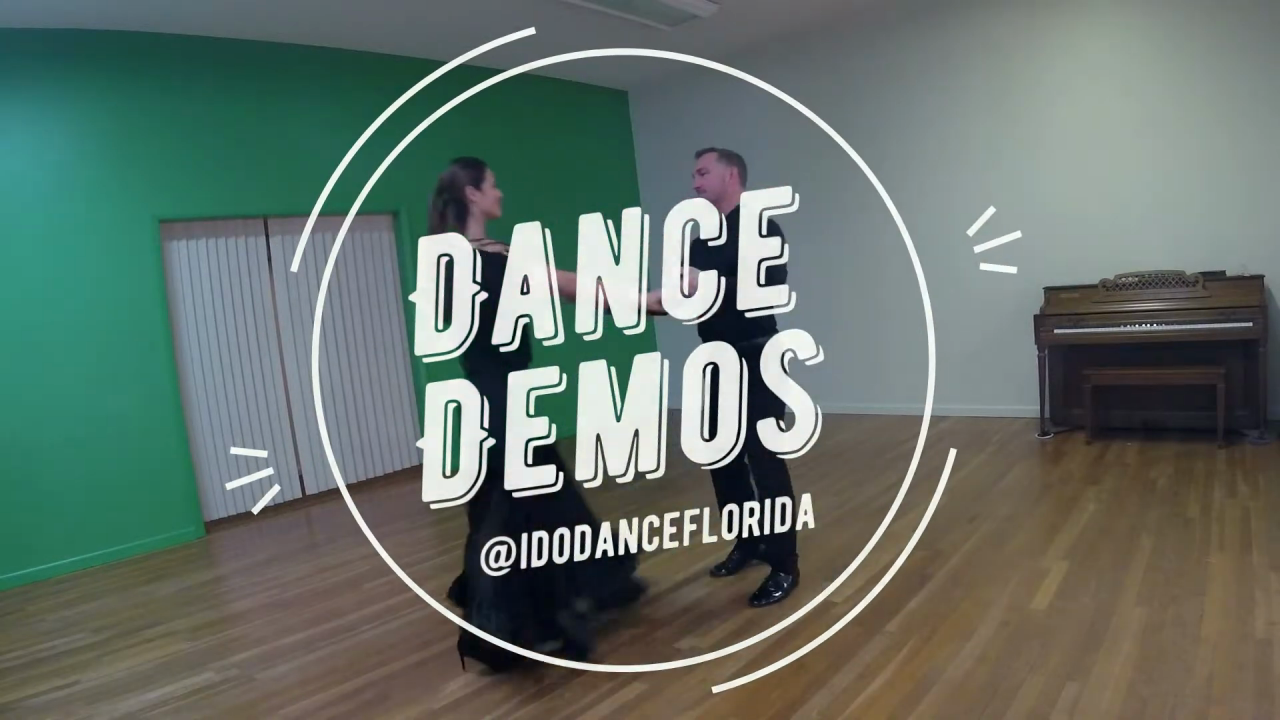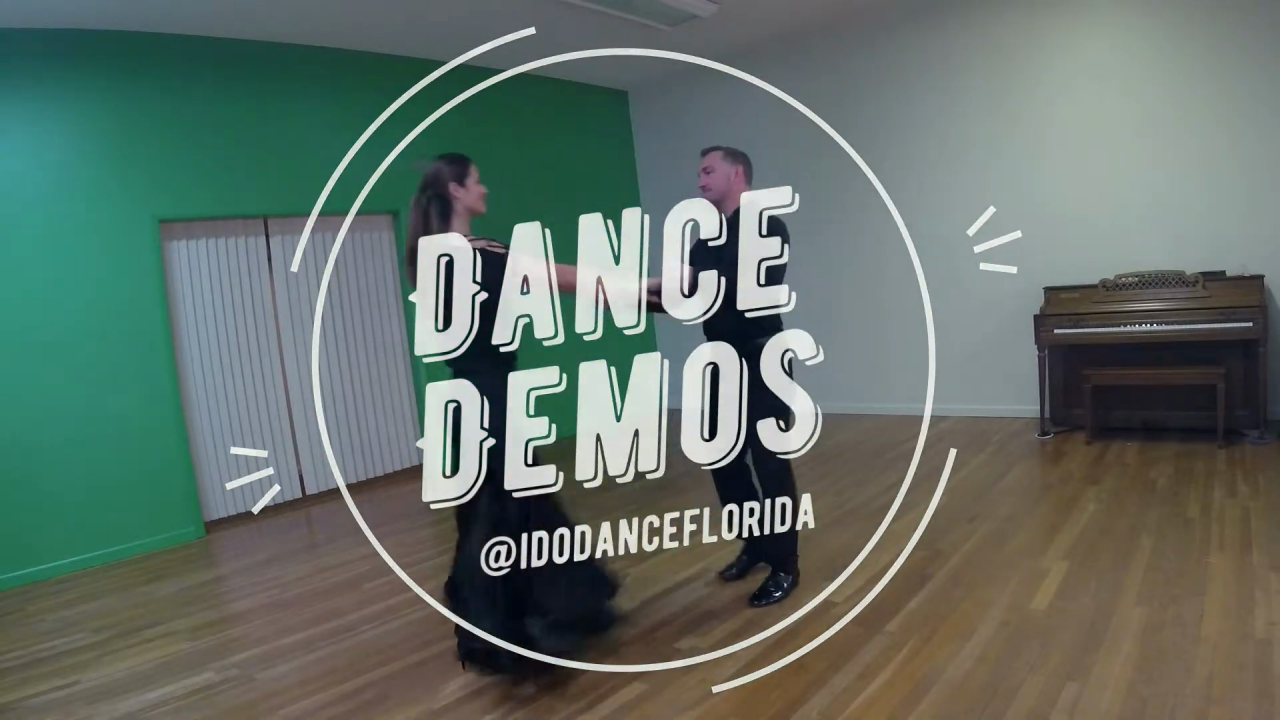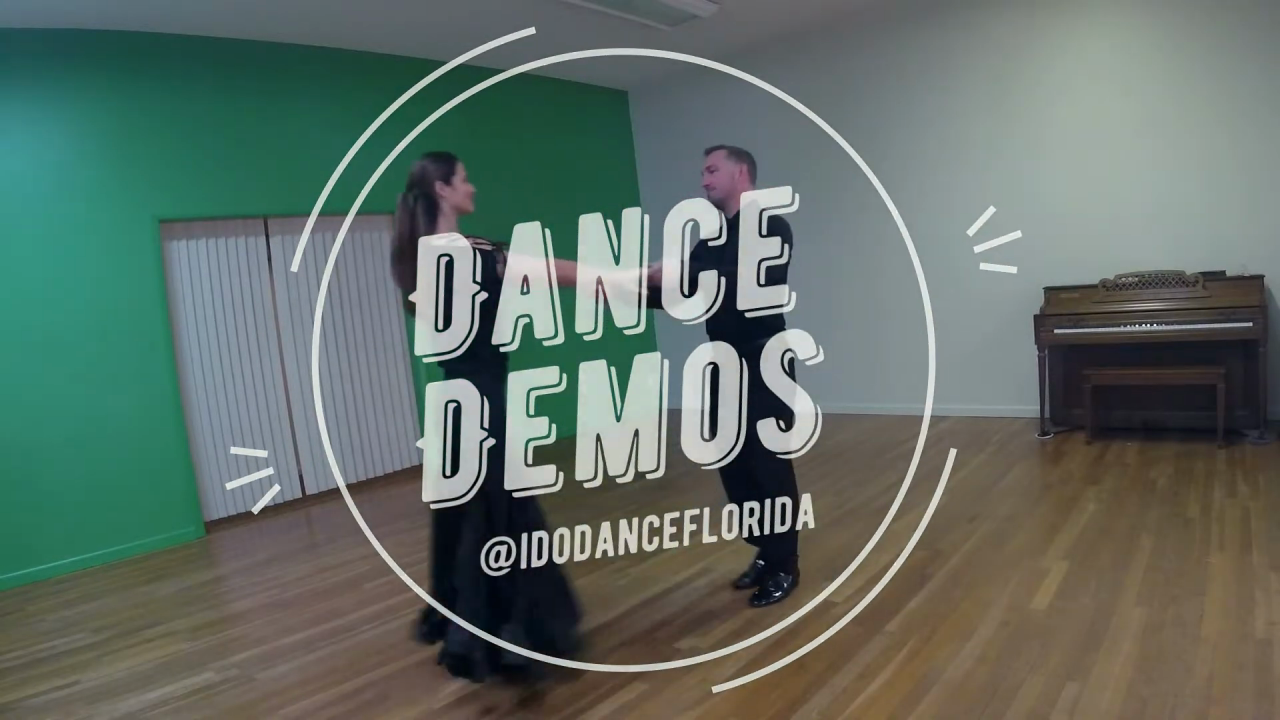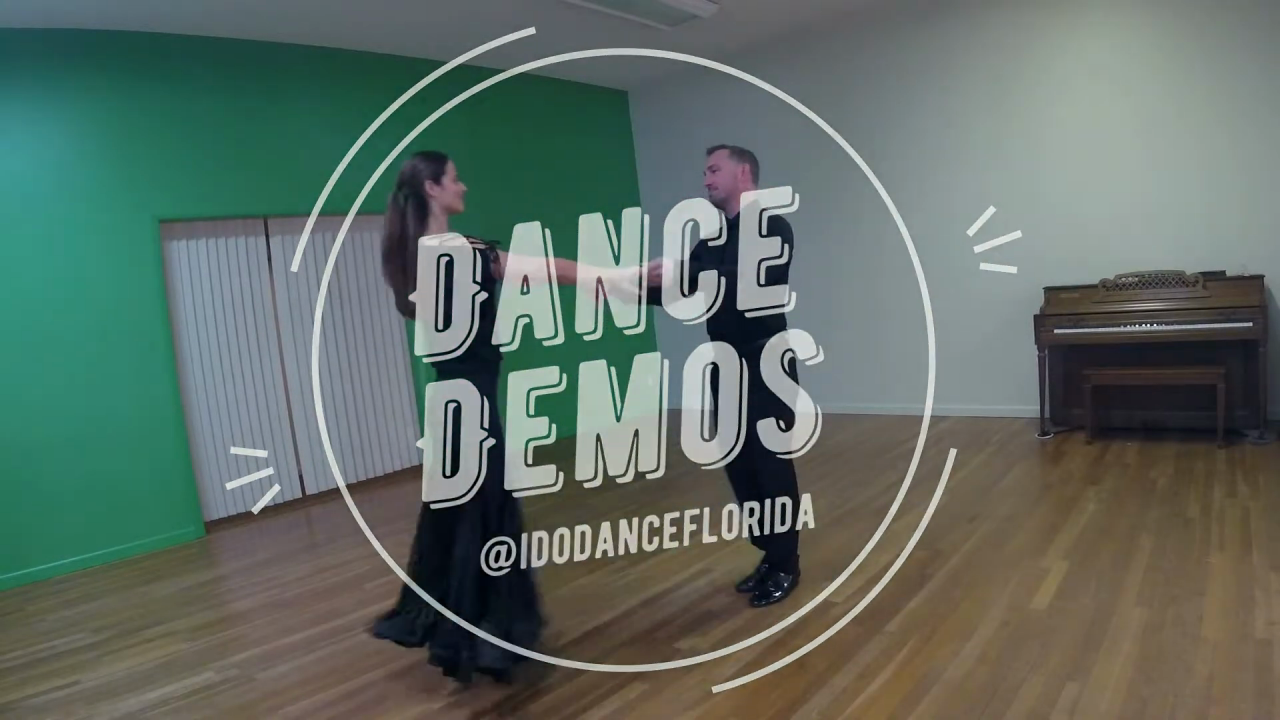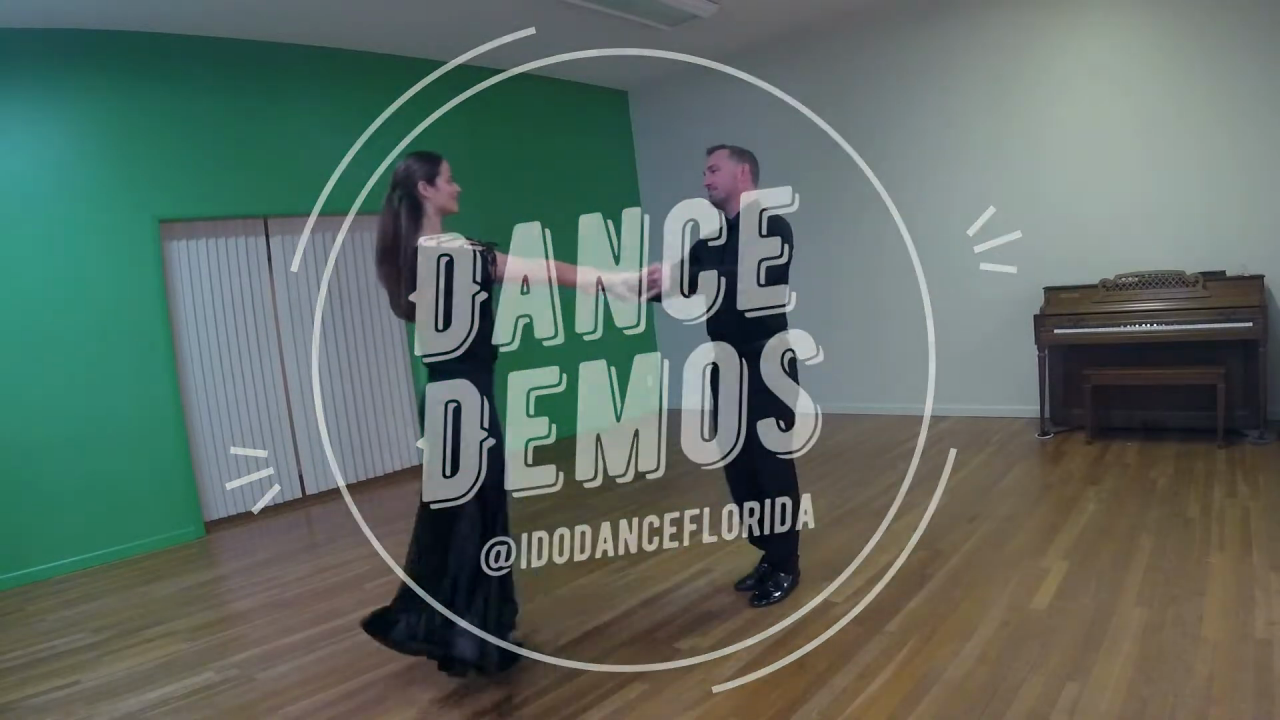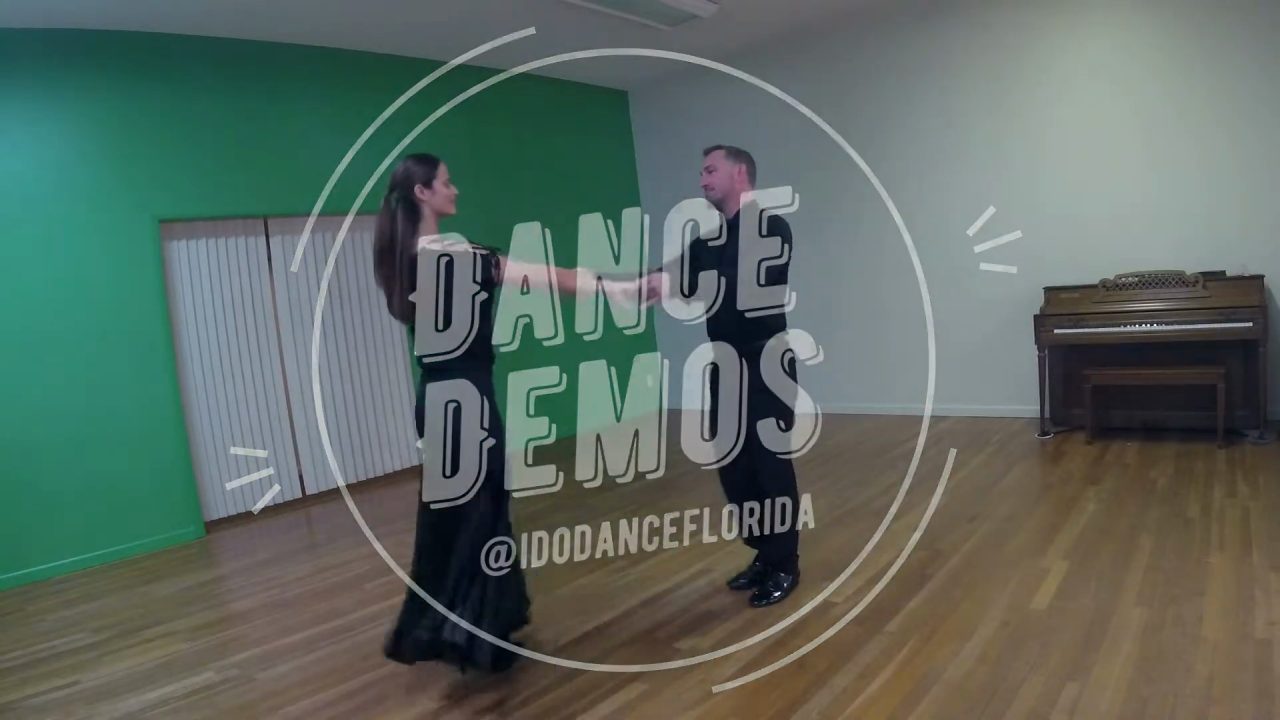
dt=0.1s
person 1, frame 1
right shoulder: (490, 258)
right elbow: (571, 288)
right wrist: (650, 299)
left hip: (484, 396)
right hip: (495, 402)
left knee: (537, 504)
right knee: (507, 517)
right ankle: (489, 634)
person 1, frame 2
right shoulder: (478, 254)
left elbow: (510, 293)
right elbow: (563, 278)
left hip: (474, 395)
right hip: (487, 400)
left knee: (511, 509)
right knee: (499, 517)
right ankle: (490, 639)
person 1, frame 3
left shoulder: (425, 254)
right shoulder: (466, 251)
right elbow: (551, 272)
right hip: (479, 399)
left knee: (468, 516)
right knee: (489, 519)
left ankle: (468, 631)
right ankle: (486, 641)
person 1, frame 4
left shoulder: (415, 254)
right elbow: (546, 271)
right wrist: (619, 277)
left knee: (457, 516)
right knee: (481, 520)
left ankle: (452, 632)
right ankle: (476, 643)
person 1, frame 5
left shoulder: (407, 256)
right elbow: (541, 271)
right wrist: (615, 278)
left hip: (441, 396)
left knee: (451, 514)
right knee: (473, 518)
left ankle: (447, 629)
right ankle: (470, 640)
person 1, frame 6
left shoulder: (404, 257)
right shoulder: (451, 255)
right elbow: (539, 277)
right wrist: (614, 287)
left knee: (451, 515)
right knee: (476, 517)
left ankle: (448, 628)
right ankle: (471, 637)
person 2, frame 1
left shoulder: (761, 229)
right shoulder: (702, 241)
left elbow: (771, 285)
left hip: (755, 363)
left knee: (765, 464)
right knee: (720, 461)
left ankle: (784, 565)
right ankle: (749, 541)
person 2, frame 2
left shoulder: (767, 229)
right shoulder: (707, 241)
left elbow: (765, 284)
left wrist: (701, 278)
left hip: (761, 363)
left knee: (770, 464)
right knee: (723, 461)
left ankle: (784, 565)
right ankle: (756, 543)
person 2, frame 3
left shoulder: (771, 228)
right shoulder: (710, 241)
left elbow: (754, 278)
left wrist: (685, 272)
left hip: (765, 364)
left knee: (770, 467)
right knee: (732, 465)
left ankle: (784, 565)
right ankle: (767, 552)
person 2, frame 4
left shoulder: (773, 228)
right shoulder: (711, 241)
left wrist: (681, 272)
left hip: (766, 364)
left knee: (772, 467)
right knee: (740, 467)
left ankle: (785, 565)
right ankle: (771, 554)
person 2, frame 5
left shoulder: (772, 228)
right shoulder: (709, 241)
left hip: (766, 365)
left knee: (772, 467)
right knee: (738, 468)
left ankle: (785, 566)
right ankle: (770, 554)
person 2, frame 6
left shoulder: (771, 229)
right shoulder: (707, 241)
left elbow: (754, 284)
right elbow: (670, 280)
left wrist: (679, 283)
left hip: (765, 365)
left knee: (771, 467)
right knee: (732, 467)
left ankle: (785, 565)
right ankle: (765, 554)
